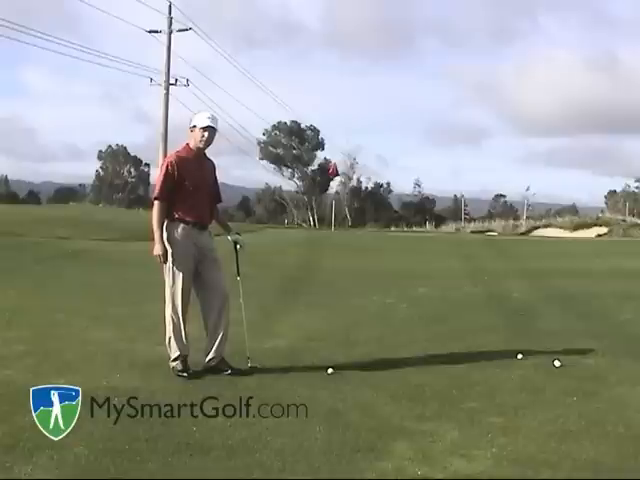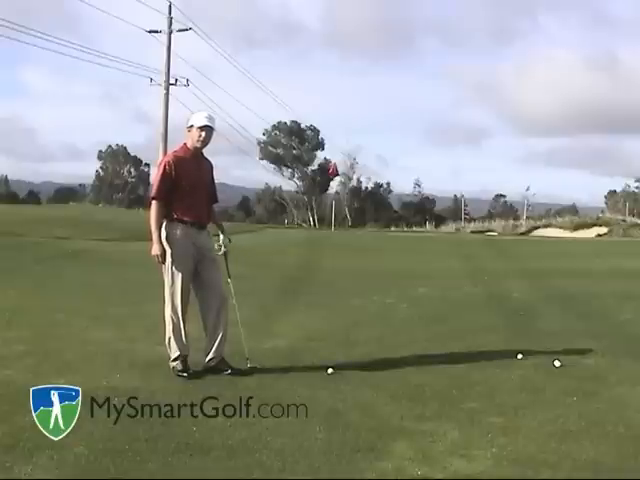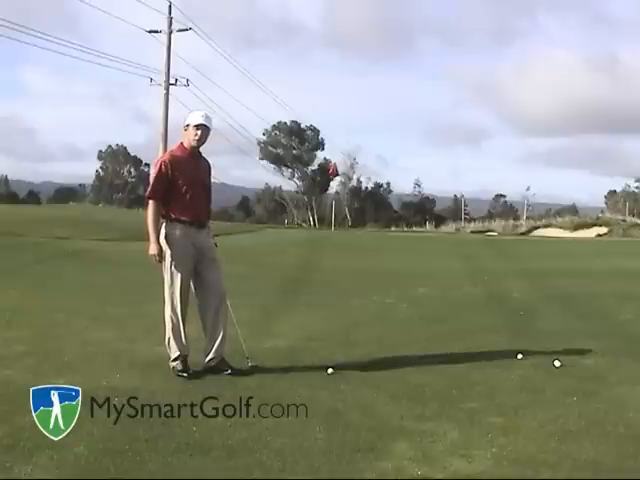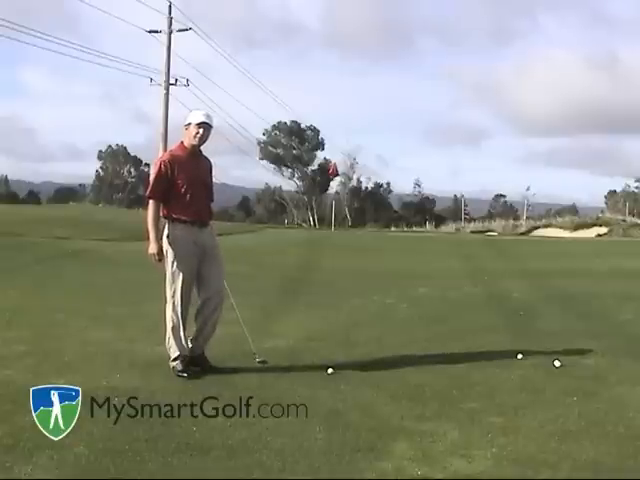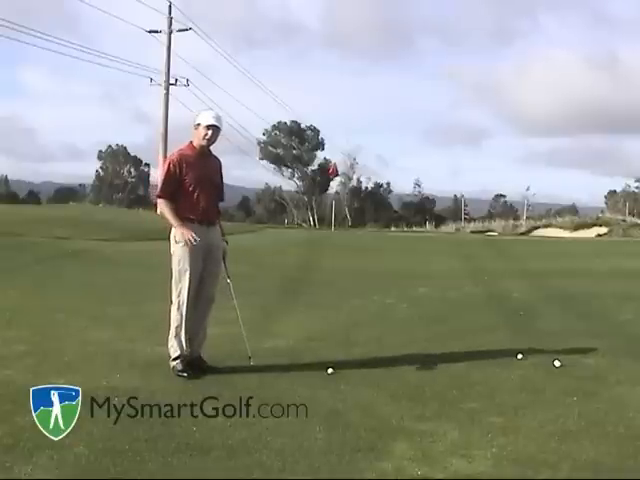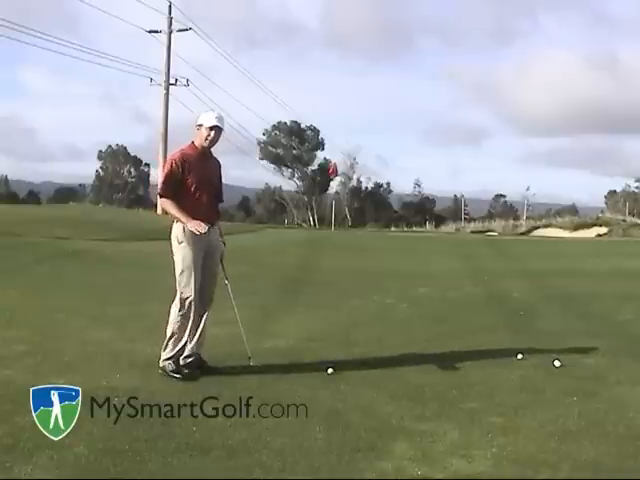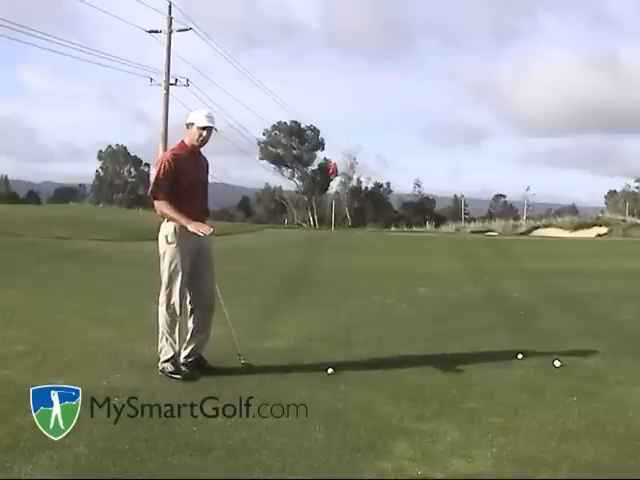
dt=0.5s
person 1, frame 1
left shoulder: (209, 166)
right shoulder: (174, 161)
right elbow: (159, 202)
left wrist: (228, 230)
right wrist: (158, 240)
left hip: (204, 235)
right hip: (180, 234)
left knee: (217, 296)
right knee: (177, 300)
left ankle: (214, 357)
right ankle: (178, 357)
person 1, frame 2
left shoulder: (207, 165)
right shoulder: (172, 161)
right elbow: (157, 202)
left wrist: (221, 230)
right wrist: (156, 240)
left hip: (203, 235)
right hip: (178, 234)
left knee: (216, 296)
right knee: (177, 300)
left ankle: (214, 357)
right ankle: (178, 357)
person 1, frame 3
left shoulder: (205, 164)
right shoulder: (168, 161)
right elbow: (153, 202)
left wrist: (209, 234)
right wrist: (154, 240)
left hip: (203, 234)
right hip: (178, 233)
left knee: (215, 296)
right knee: (177, 300)
left ankle: (214, 357)
right ankle: (178, 358)
person 1, frame 4
left shoulder: (206, 163)
right shoulder: (168, 160)
right elbow: (154, 201)
left wrist: (211, 231)
right wrist: (153, 239)
left hip: (206, 233)
right hip: (180, 233)
left knee: (214, 294)
right knee: (178, 299)
left ankle: (196, 351)
right ankle: (178, 357)
person 1, frame 5
left shoulder: (215, 163)
right shoulder: (177, 159)
right elbow: (162, 200)
left wrist: (222, 235)
right wrist: (180, 227)
left hip: (212, 234)
right hip: (187, 234)
left knee: (205, 298)
right knee: (184, 297)
left ankle: (193, 353)
right ankle: (178, 356)
person 1, frame 6
left shoulder: (215, 164)
right shoulder: (179, 159)
right elbow: (165, 199)
left wrist: (220, 235)
right wrist: (189, 221)
left hip: (211, 233)
right hip: (187, 232)
left knee: (205, 298)
right knee: (188, 295)
left ankle: (191, 354)
right ankle: (169, 357)
person 1, frame 7
left shoulder: (202, 161)
right shoulder: (170, 159)
right elbow: (159, 202)
right wrist: (188, 223)
left hip: (200, 234)
right hip: (176, 234)
left knee: (205, 297)
right knee: (172, 298)
left ankle: (191, 355)
right ankle: (168, 359)
